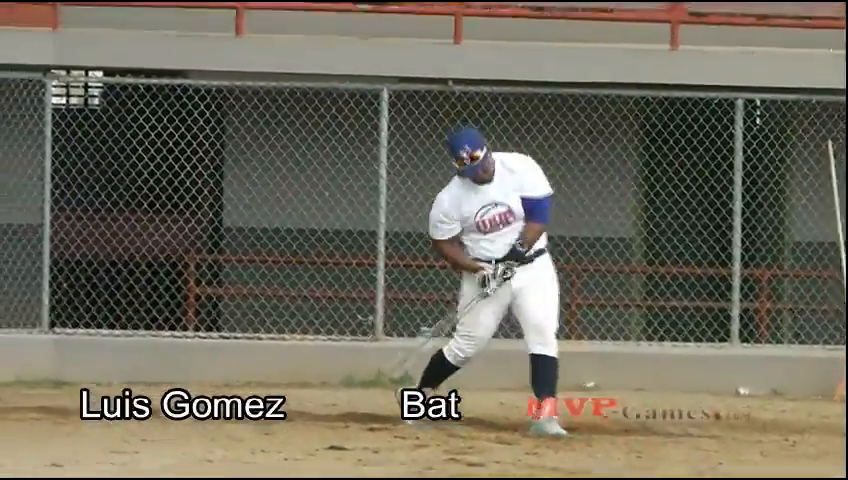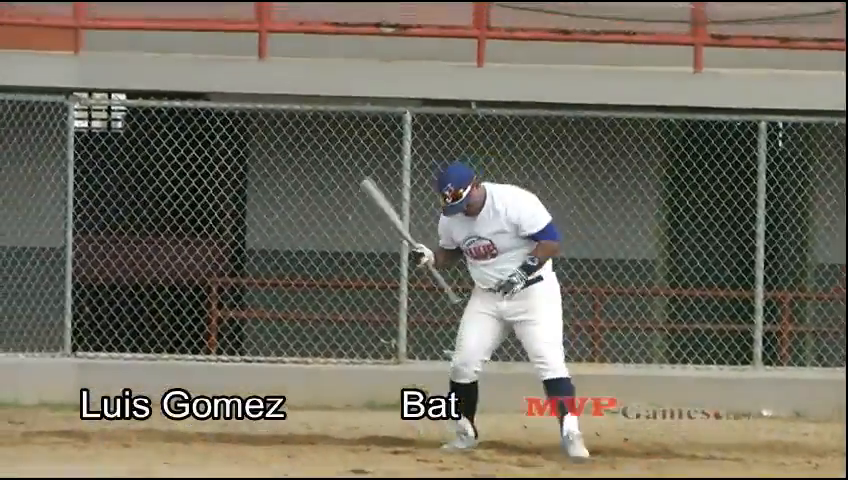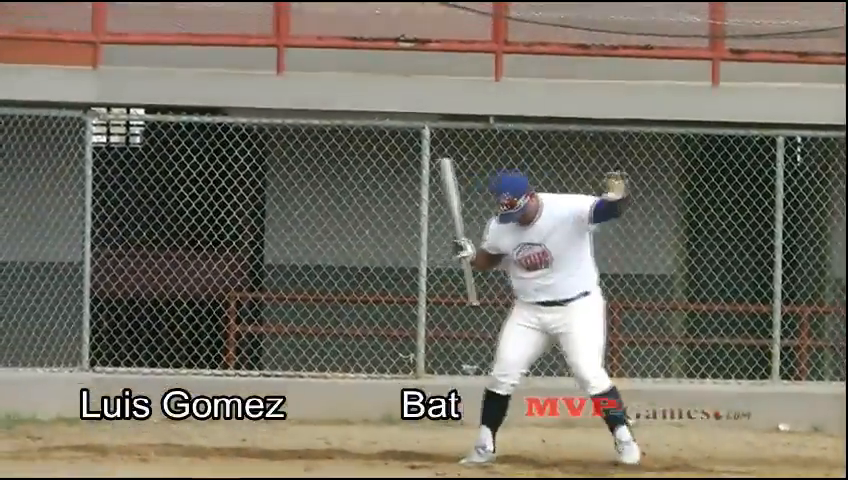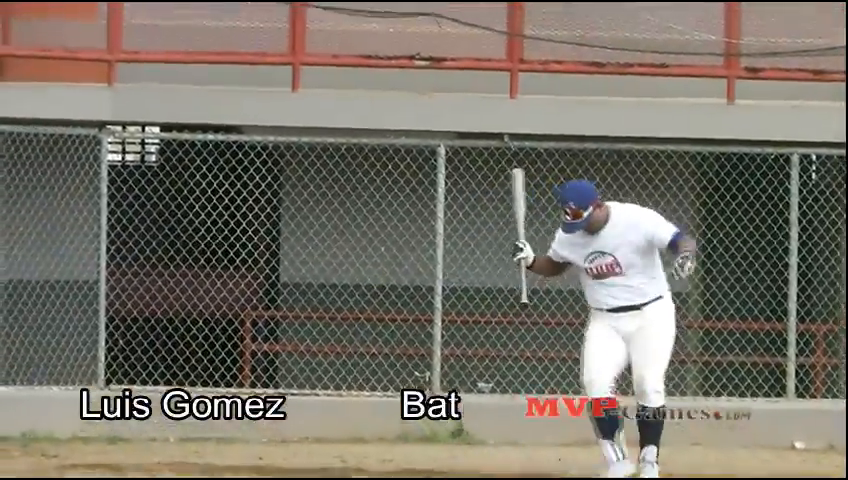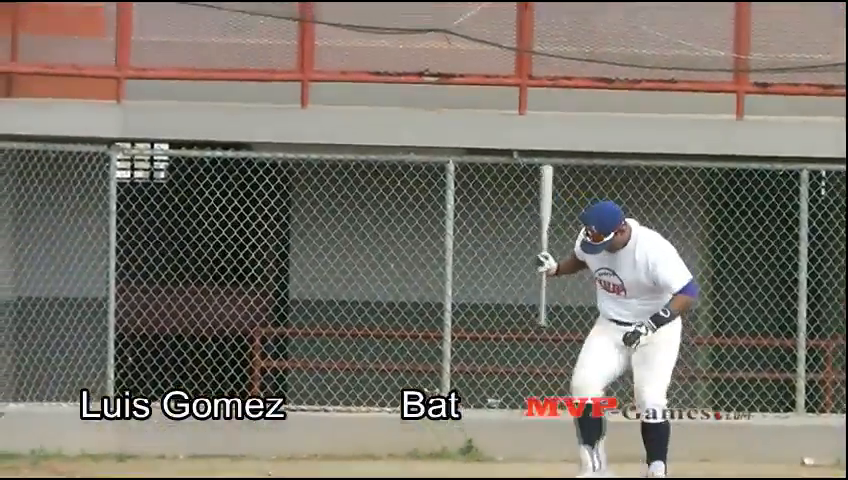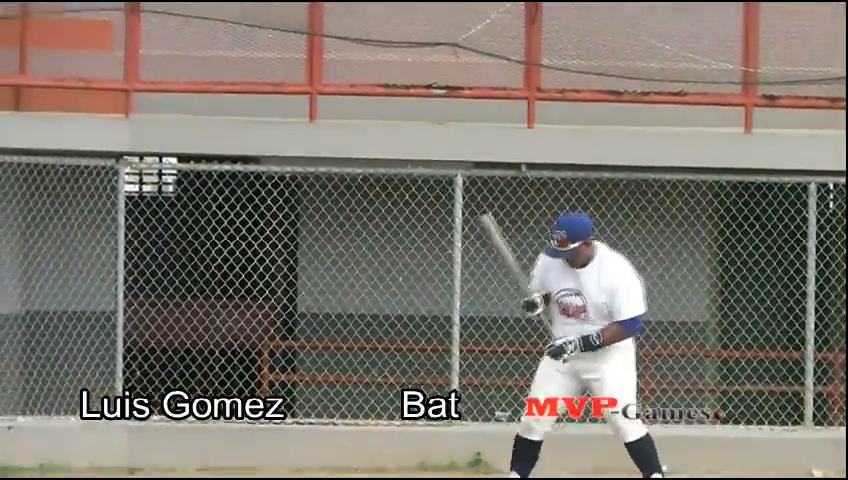
dt=0.4s
person 1, frame 1
left shoulder: (520, 167)
right shoulder: (451, 196)
left elbow: (540, 216)
right elbow: (443, 241)
left wrist: (514, 257)
right wrist: (479, 270)
left hip: (533, 268)
right hip: (483, 272)
left knee: (543, 337)
right knee: (466, 344)
left ankle: (545, 414)
person 1, frame 2
left shoulder: (514, 201)
right shoulder: (449, 219)
left elbow: (552, 238)
right elbow: (450, 254)
left wrist: (525, 272)
right wrist: (430, 257)
left hip: (534, 291)
right hip: (487, 296)
left knee: (549, 361)
right knee: (464, 363)
left ankle: (571, 434)
right ankle: (465, 431)
person 1, frame 3
left shoulder: (568, 208)
right shoulder: (499, 226)
left elbow: (605, 209)
right elbow: (488, 259)
left wrist: (616, 197)
right wrist: (471, 255)
left hip: (579, 306)
right hip: (529, 310)
left knee: (588, 373)
right knee: (502, 374)
left ankle: (624, 438)
right ankle: (485, 443)
person 1, frame 4
left shoulder: (637, 220)
right shoulder: (568, 233)
left elbow: (680, 240)
right elbow: (556, 265)
left wrist: (685, 257)
right wrist: (531, 260)
left hip: (652, 314)
right hip: (605, 319)
left knee: (649, 384)
right knee: (595, 382)
person 1, frame 5
left shoulder: (654, 250)
right shoulder: (590, 238)
left elbow: (688, 293)
right elbow: (578, 259)
left wrist: (650, 326)
right wrist: (556, 267)
left hip: (656, 330)
right hip: (610, 327)
left knee: (650, 400)
right knee: (583, 385)
person 1, frame 6
left shoulder: (617, 272)
right shoulder: (548, 261)
left elbow: (629, 326)
right elbow: (537, 296)
left wrist: (579, 344)
right wrist: (535, 303)
left hip: (609, 355)
right hip: (563, 353)
left knee: (622, 422)
right knee: (534, 421)
